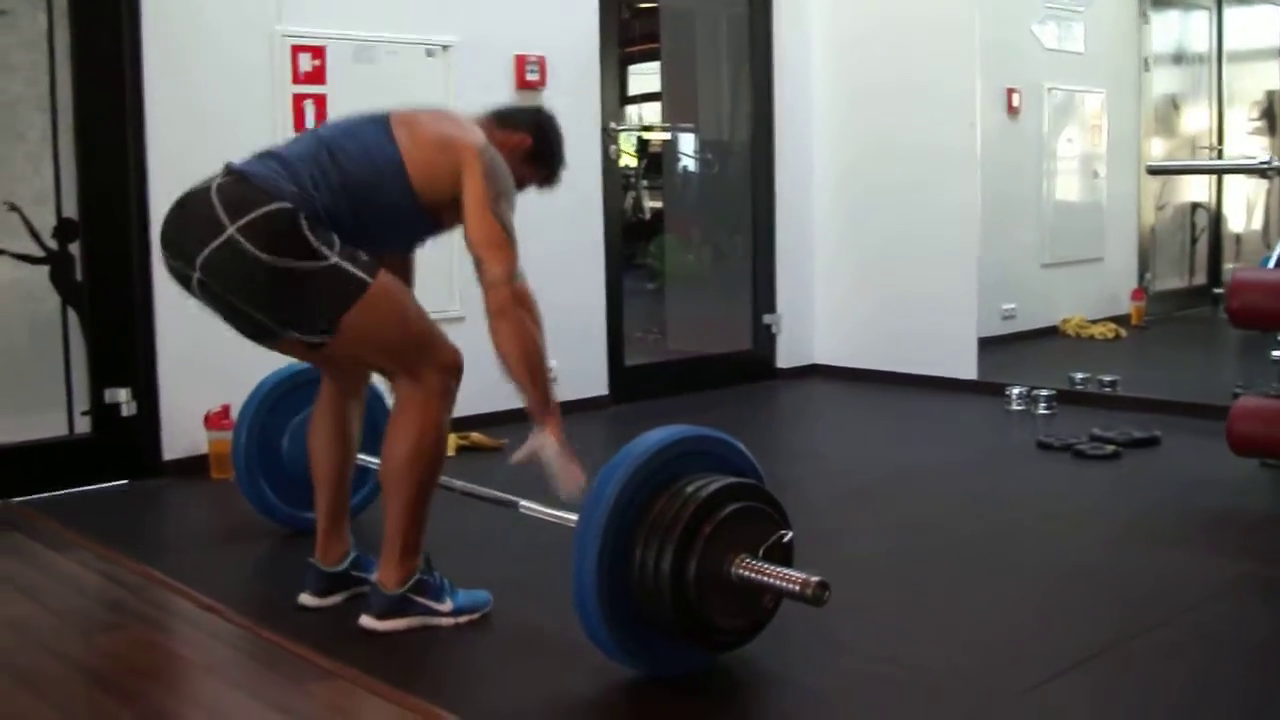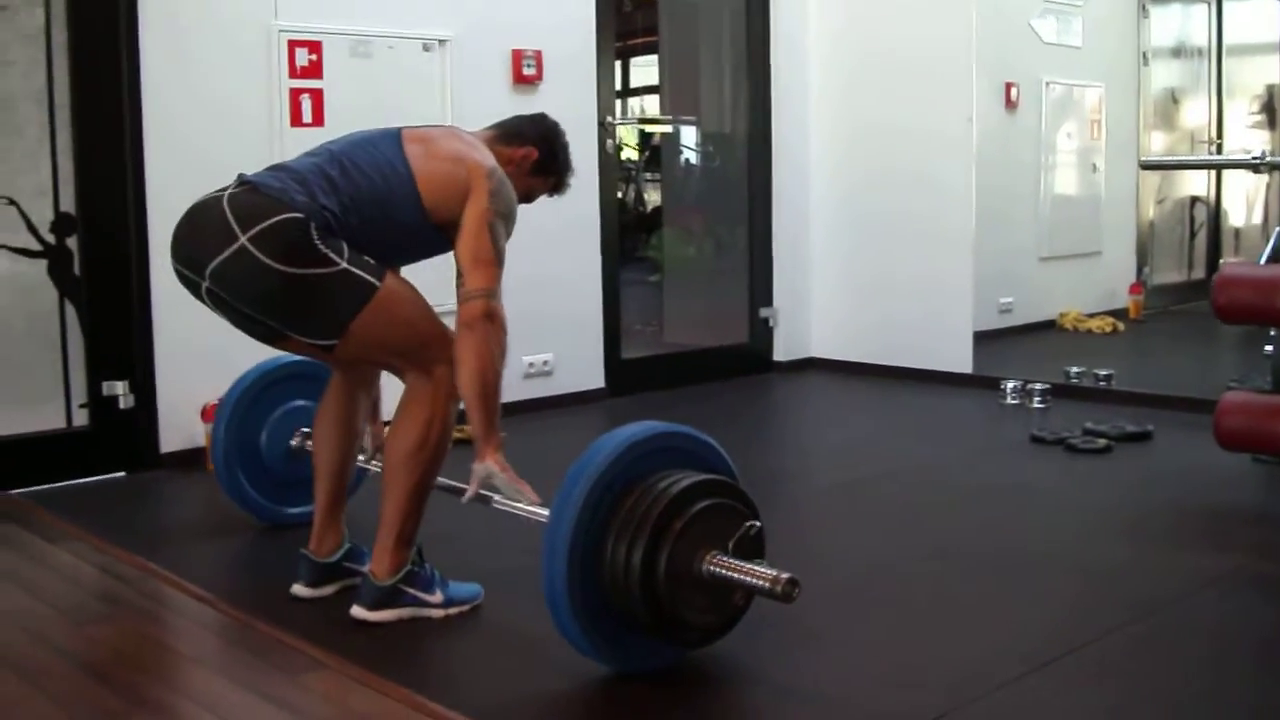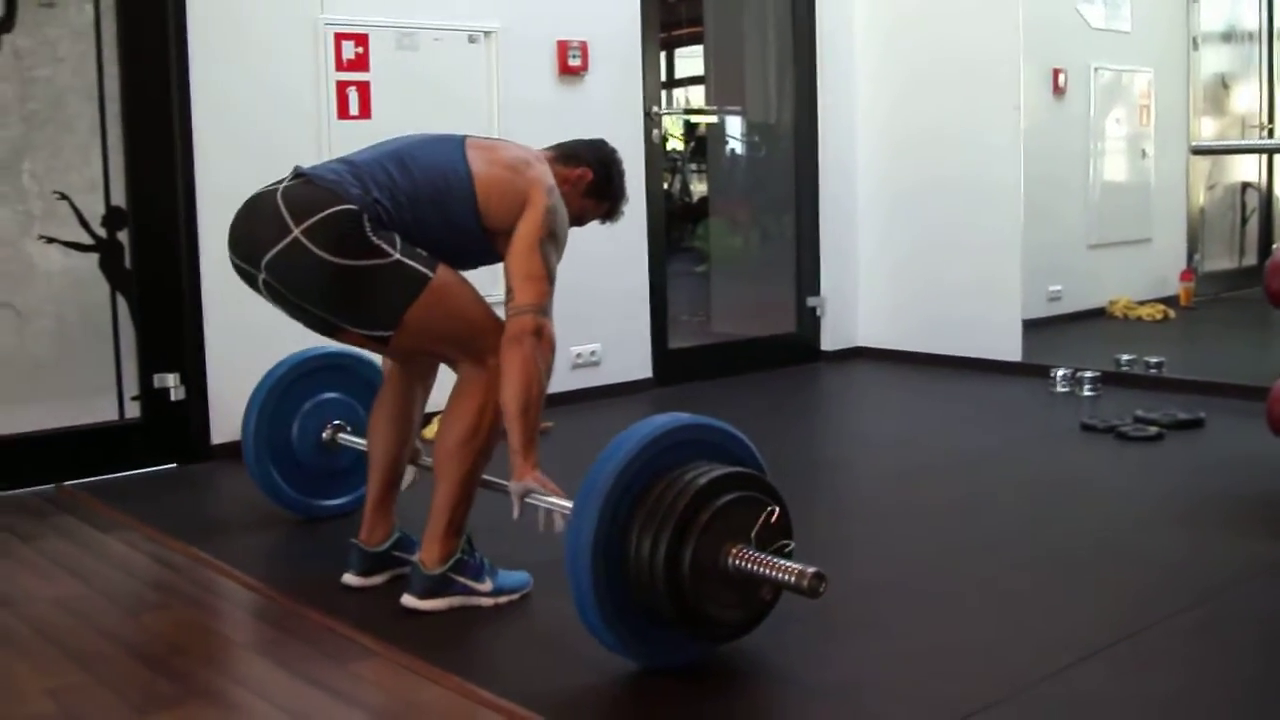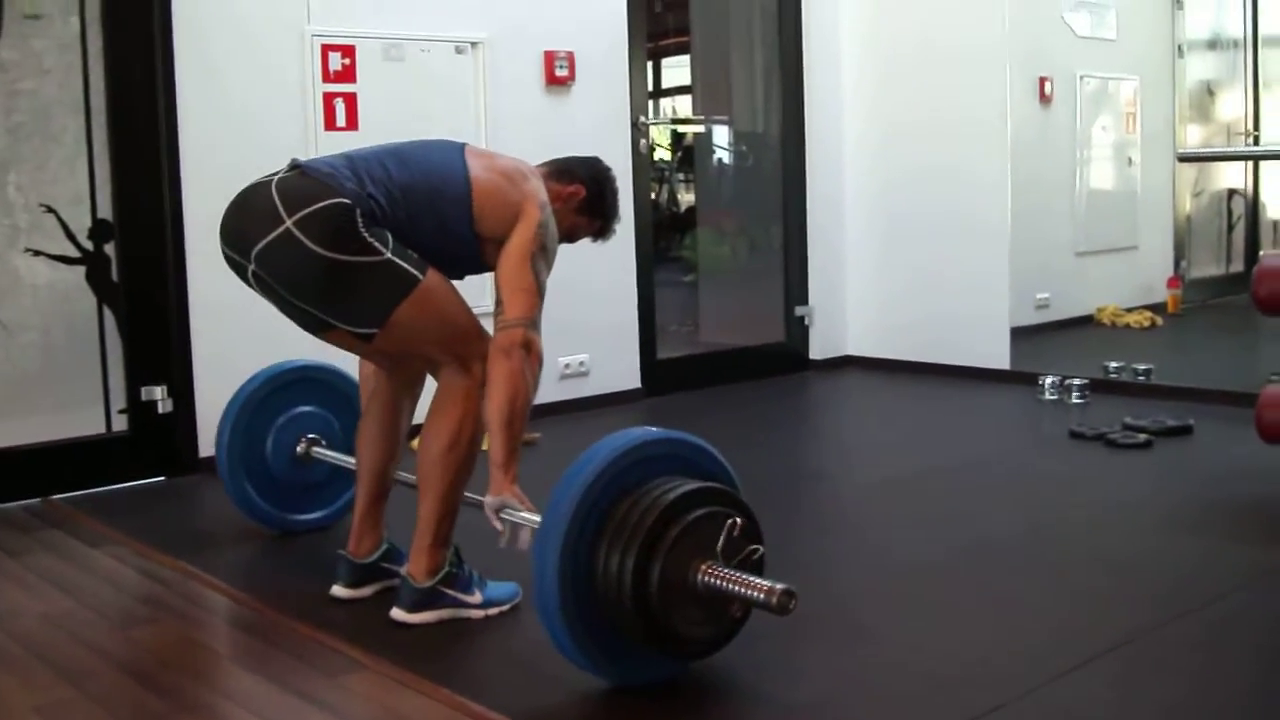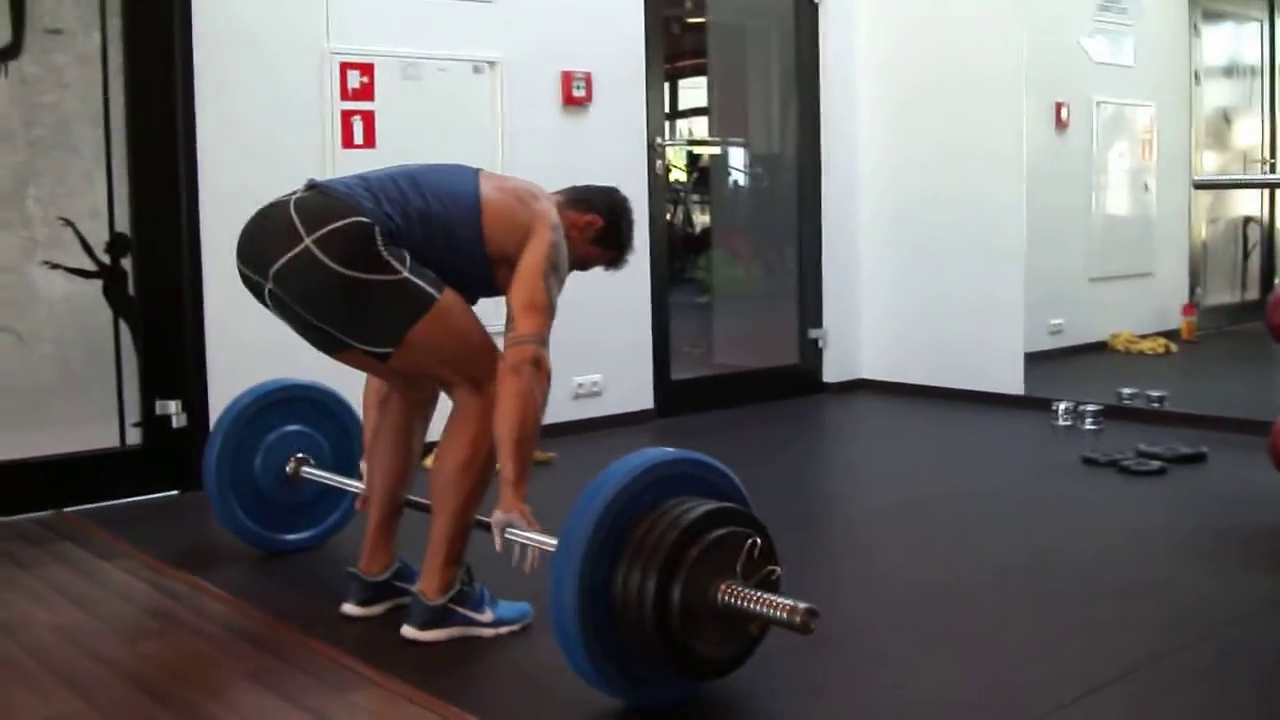
dt=0.5s
person 1, frame 1
left shoulder: (420, 143)
right shoulder: (480, 156)
left elbow: (387, 286)
right elbow: (505, 296)
right wrist: (548, 426)
left hip: (195, 223)
right hip: (260, 234)
left knee: (352, 366)
right knee: (434, 373)
left ankle: (330, 563)
right ankle: (398, 586)
person 1, frame 2
left shoulder: (421, 154)
right shoulder: (487, 179)
left elbow: (369, 290)
right elbow: (478, 314)
left wrist: (371, 422)
right wrist: (488, 449)
left hip: (205, 230)
right hip: (268, 242)
left knee: (358, 360)
right knee: (436, 366)
left ankle: (325, 554)
right ankle: (389, 577)
person 1, frame 3
left shoulder: (479, 168)
right shoulder: (541, 193)
left elbow: (413, 308)
right elbow: (528, 330)
left wrist: (403, 435)
right wrist: (524, 462)
left hip: (260, 223)
right hip: (322, 234)
left knee: (418, 351)
right knee: (487, 357)
left ankle: (375, 545)
right ankle: (439, 566)
person 1, frame 4
left shoulder: (474, 182)
right shoulder: (532, 207)
left elbow: (387, 319)
right elbow: (515, 343)
right wrist: (503, 475)
left hip: (253, 215)
right hip: (314, 226)
left knee: (405, 363)
right knee: (467, 365)
left ankle: (364, 556)
right ankle: (428, 579)
person 1, frame 5
left shoulder: (486, 209)
right shoulder: (545, 229)
left elbow: (397, 344)
right elbow: (524, 361)
left wrist: (371, 460)
right wrist: (513, 494)
left hip: (269, 234)
right hip: (332, 245)
left knee: (418, 382)
right knee: (480, 386)
left ankle: (375, 573)
right ankle: (438, 597)
